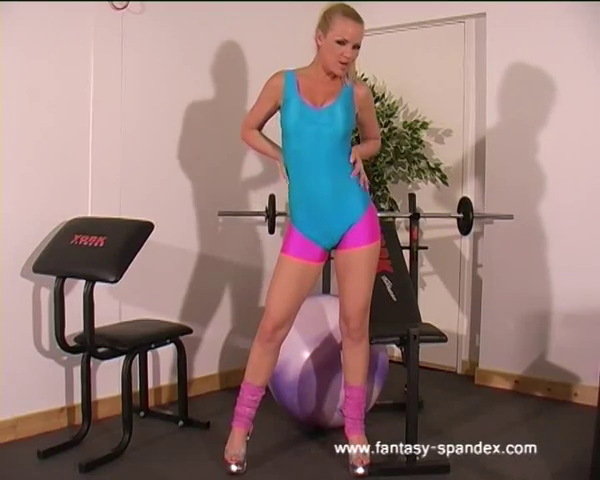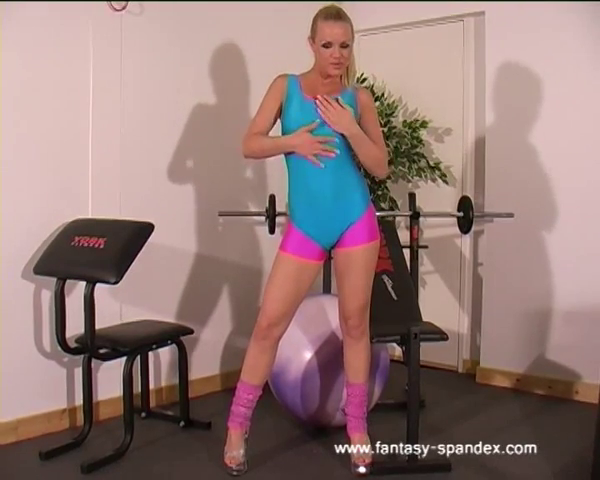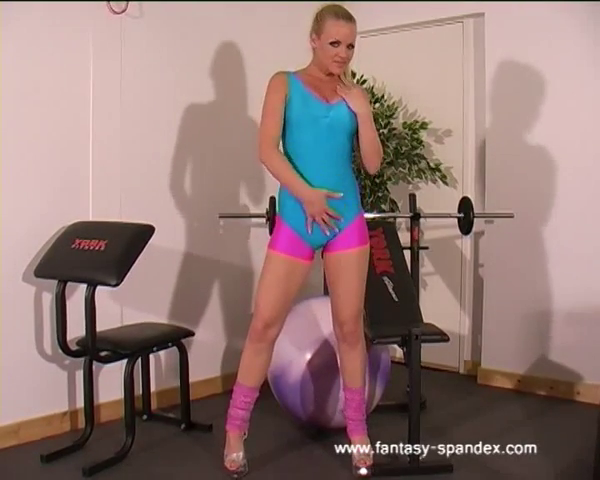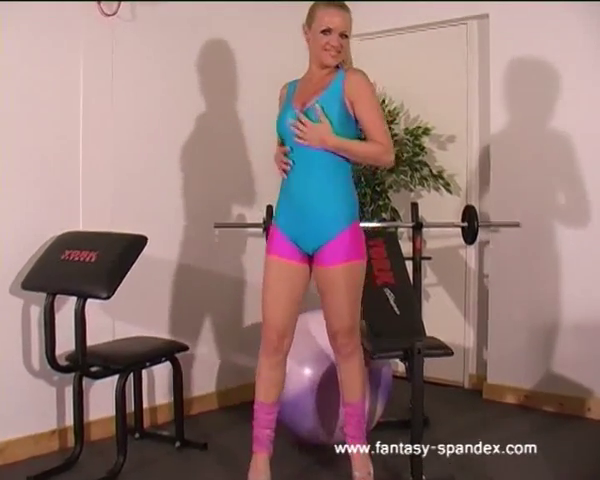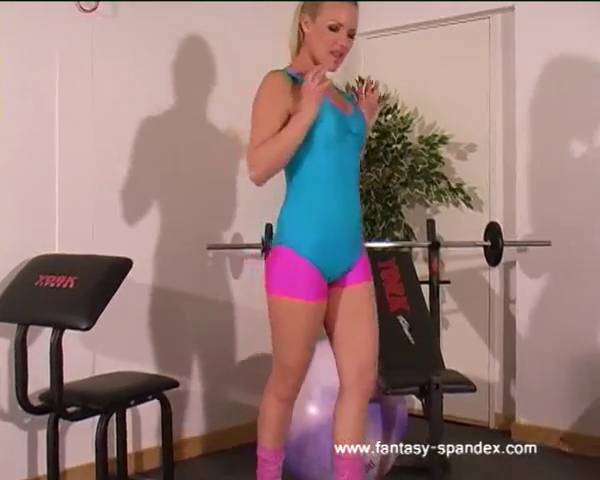
dt=1s
person 1, frame 1
left shoulder: (358, 94)
right shoulder: (283, 84)
right elbow: (249, 130)
left wrist: (356, 154)
right wrist: (286, 158)
left hip: (356, 218)
right hip: (305, 224)
left knee: (354, 326)
right knee: (272, 325)
left ankle: (355, 429)
right ankle: (240, 426)
person 1, frame 2
left shoulder: (359, 98)
right shoulder: (285, 86)
left elbow: (380, 167)
right elbow: (249, 145)
left wrist: (349, 129)
right wrist: (291, 142)
left hip: (355, 218)
right hip: (305, 223)
left knee: (354, 323)
right knee: (268, 324)
left ankle: (357, 429)
right ankle: (237, 427)
person 1, frame 3
left shoulder: (356, 95)
right shoulder: (284, 83)
left elbow: (372, 163)
right elbow: (267, 150)
left wrist: (363, 111)
right wrist: (306, 194)
left hip: (347, 220)
right hip: (295, 220)
left knee: (350, 326)
right knee: (264, 324)
left ankle: (357, 431)
right ankle: (236, 429)
person 1, frame 4
left shoulder: (353, 83)
right shoulder: (288, 91)
left elbow: (385, 153)
left wrist: (330, 140)
right wrist: (279, 156)
left hip: (337, 225)
right hip: (288, 224)
left knee: (344, 338)
right knee: (274, 337)
person 1, frame 5
left shoulder: (343, 96)
right shoulder: (281, 84)
right elbow: (258, 168)
left wrist: (364, 122)
right wrist: (306, 111)
left hip: (350, 252)
right hip: (301, 251)
left knee: (361, 379)
right knee: (287, 382)
